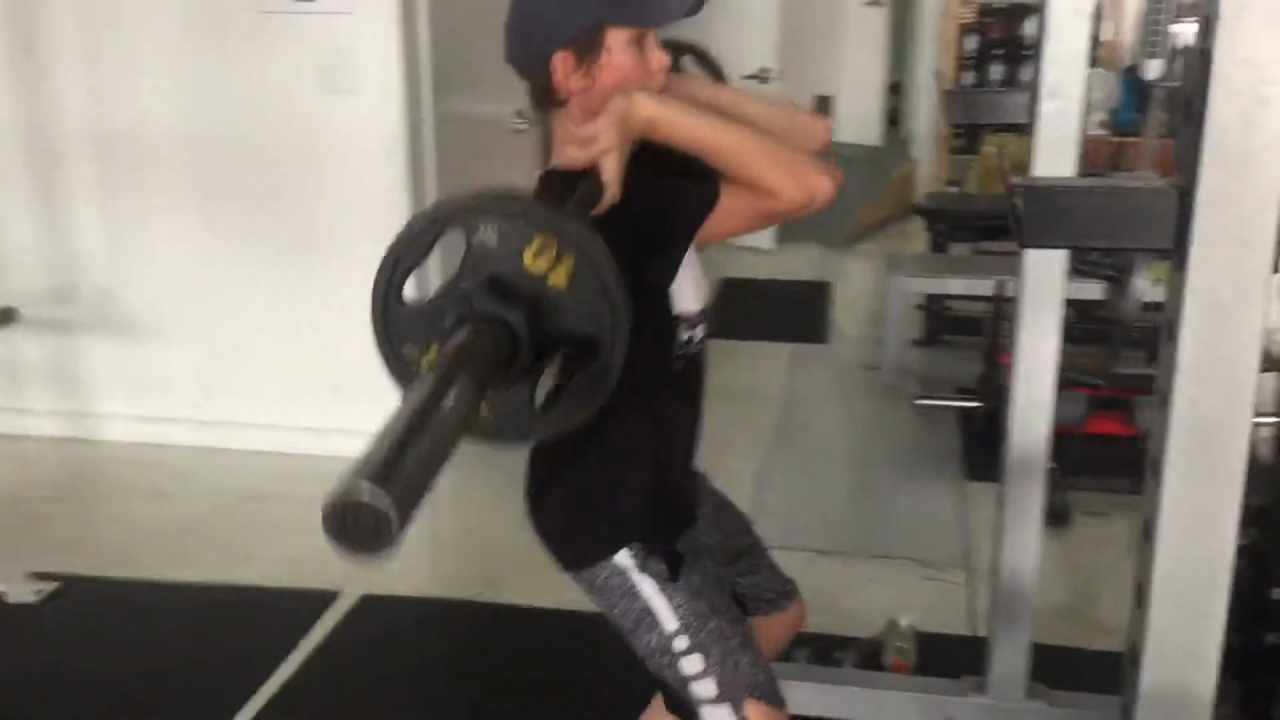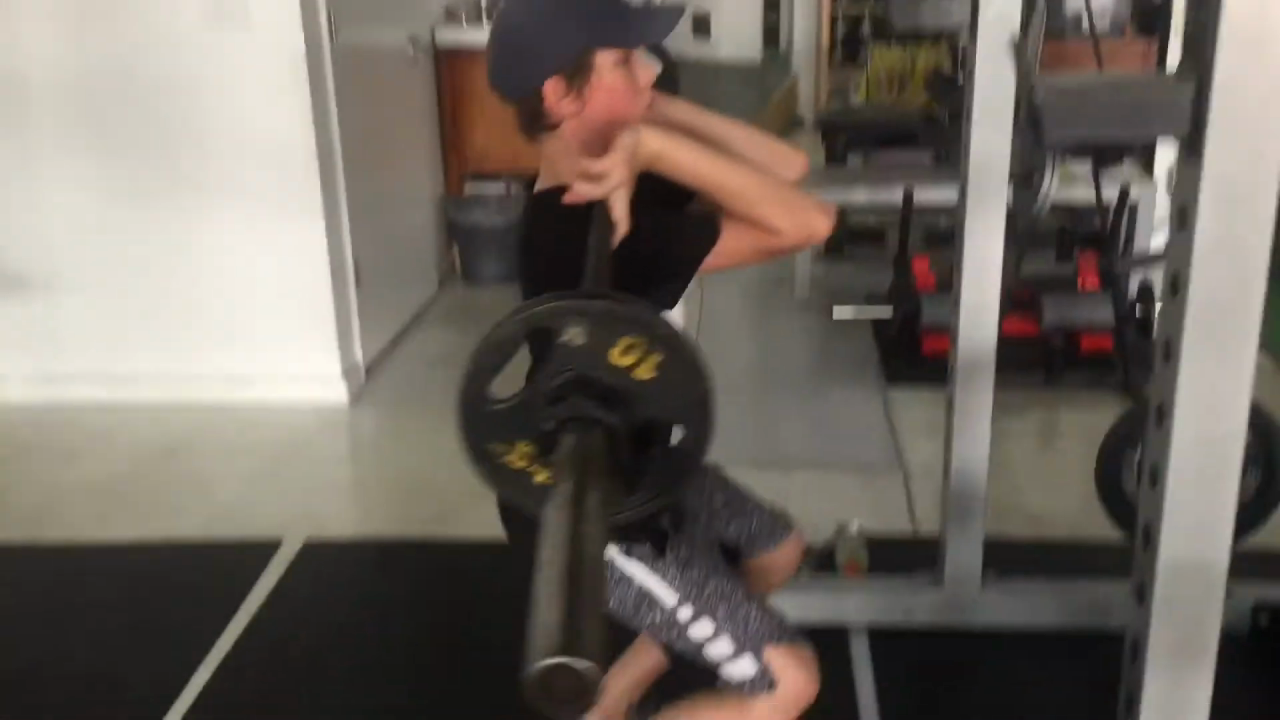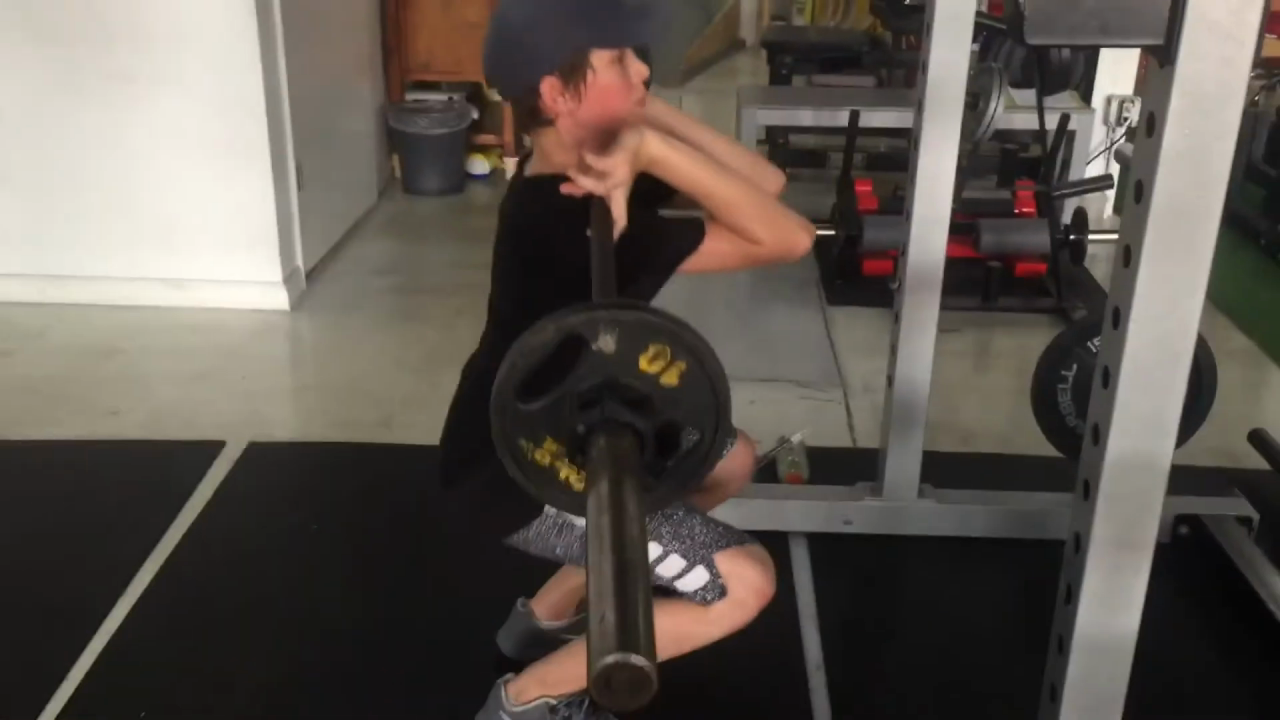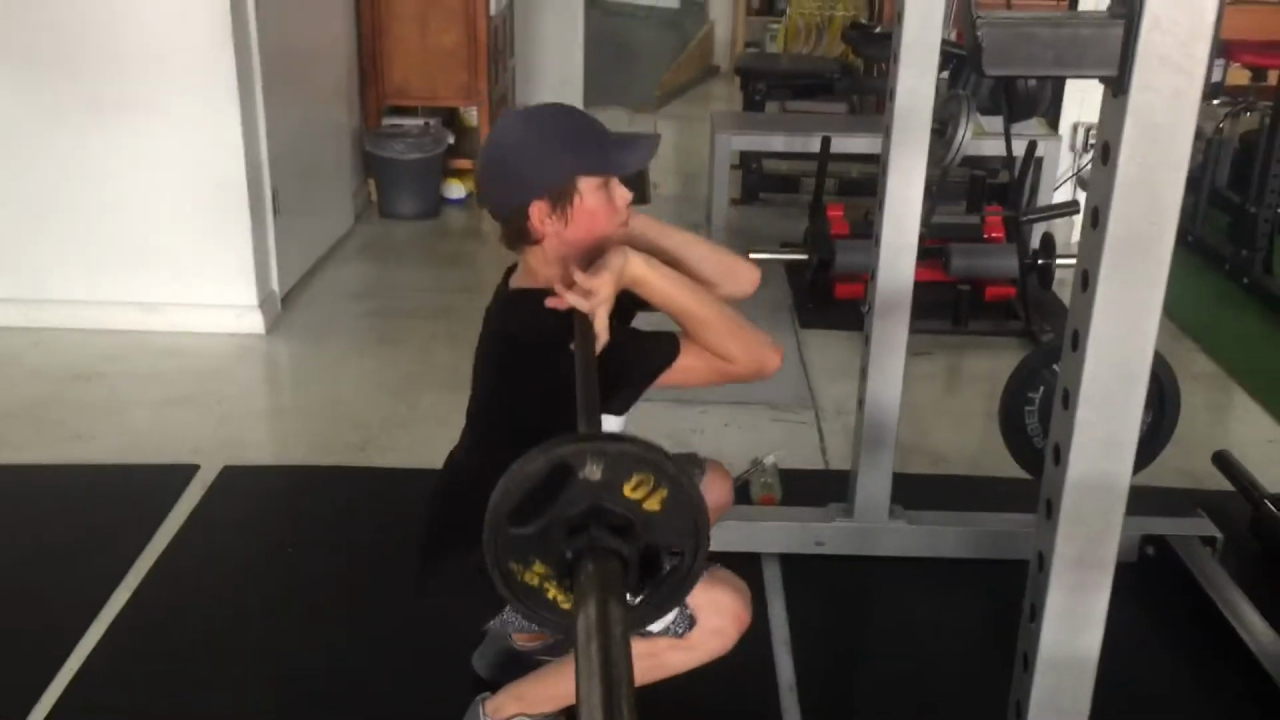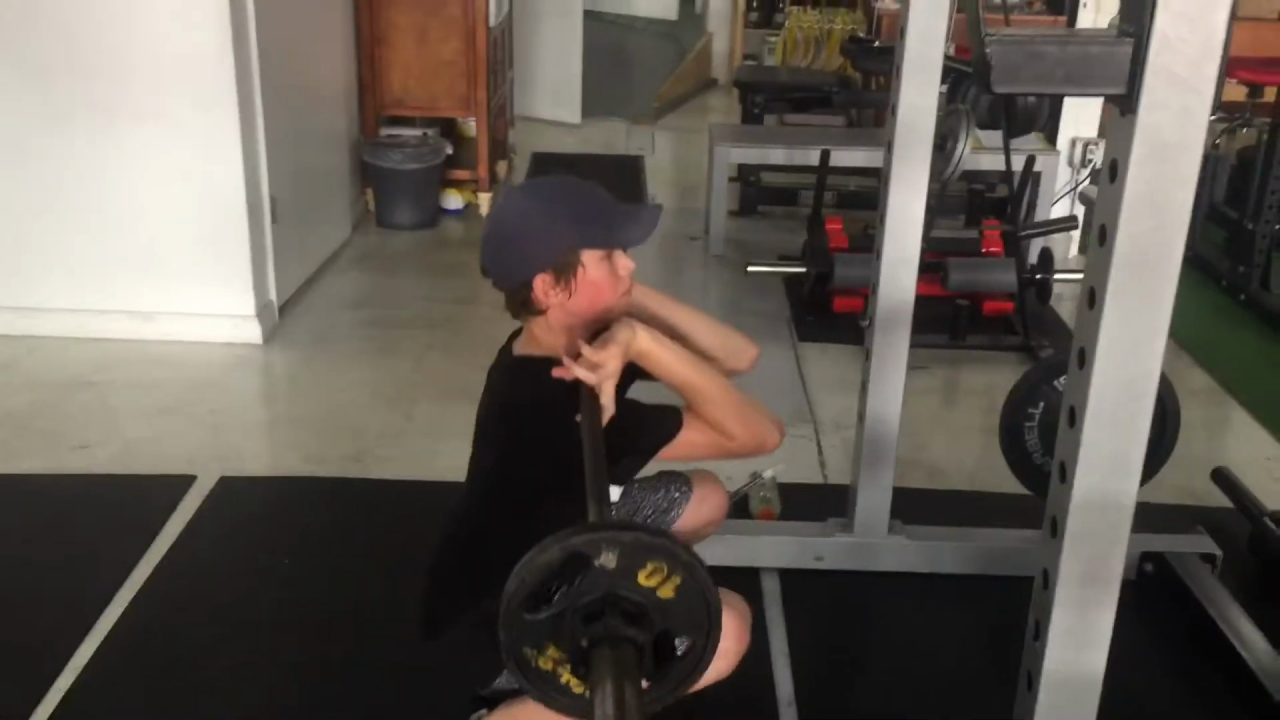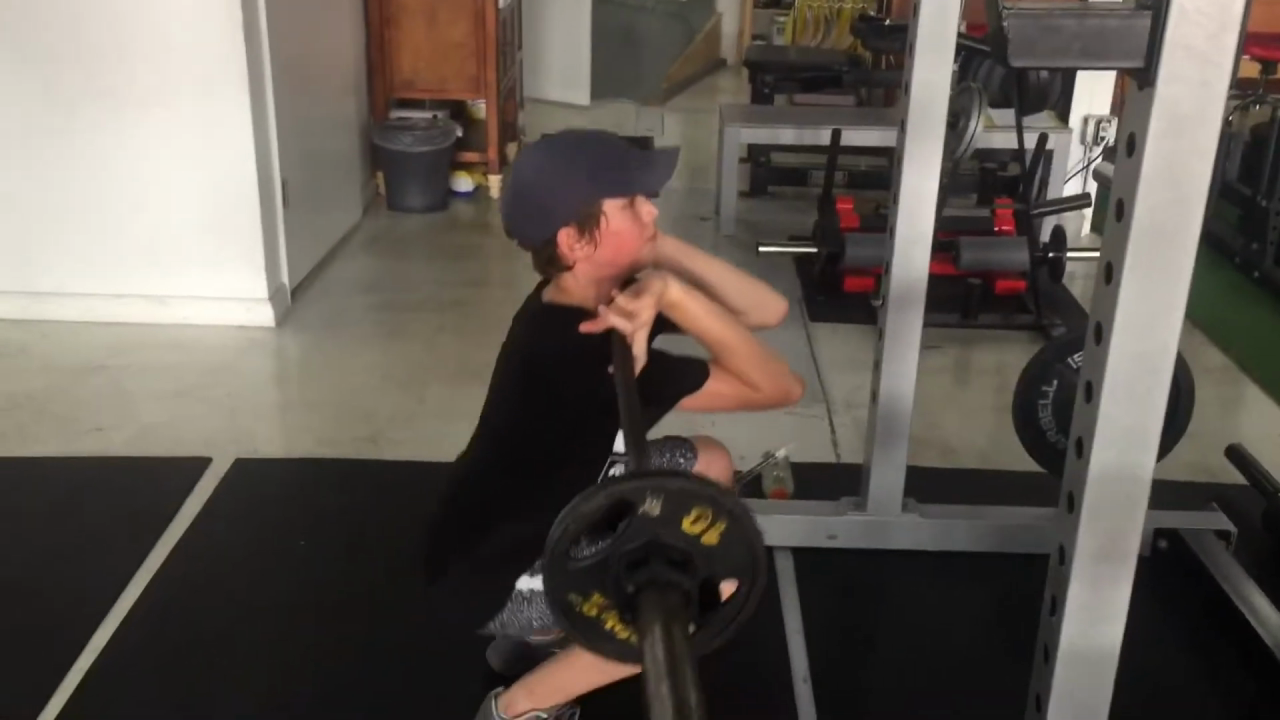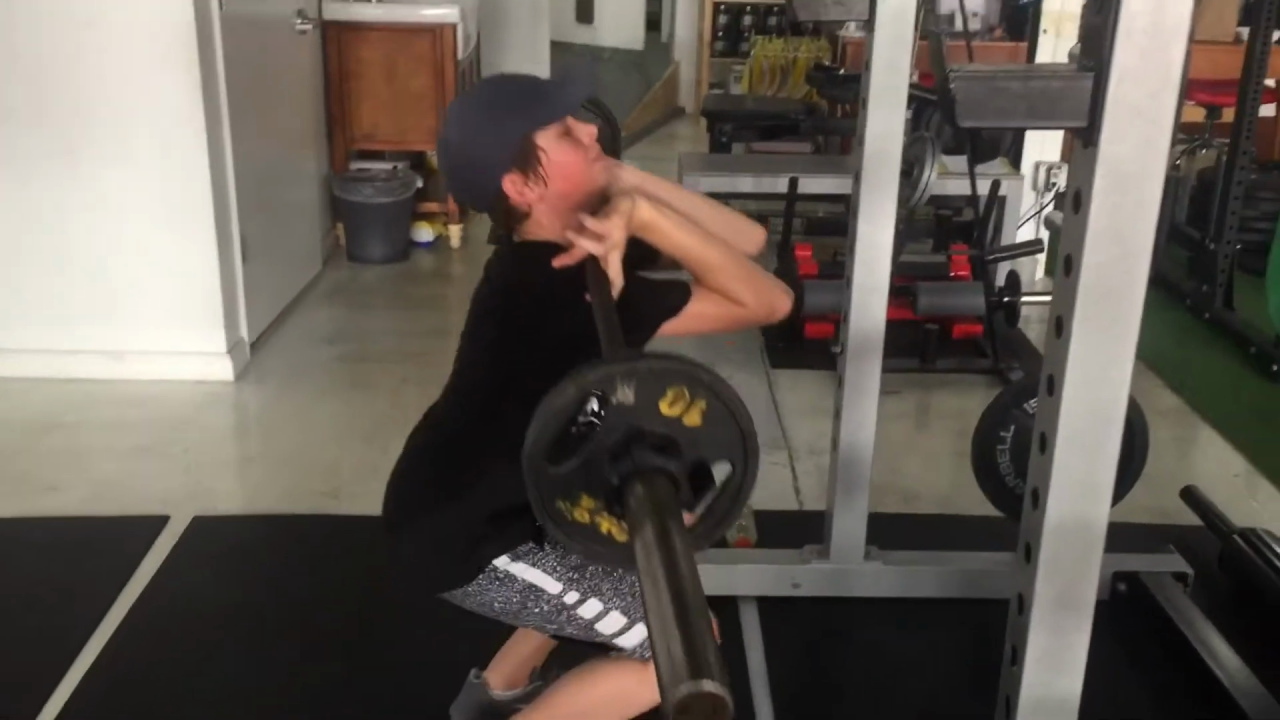
dt=0.4s
person 1, frame 1
left shoulder: (637, 174)
right shoulder: (598, 199)
left elbow: (810, 138)
right elbow: (808, 185)
left wrist: (675, 92)
right wrist: (646, 111)
left hip: (661, 480)
right hip: (612, 507)
left knee: (774, 615)
person 1, frame 2
left shoulder: (618, 189)
right shoulder: (579, 234)
left elbow: (787, 169)
right elbow: (805, 224)
left wrist: (661, 117)
right wrist: (652, 144)
left knee: (775, 549)
person 1, frame 3
left shoulder: (583, 169)
right shoulder: (564, 217)
left elbow: (764, 183)
right elbow: (785, 238)
left wrist: (650, 116)
right wrist: (650, 150)
right hip: (517, 469)
left knee: (728, 460)
right knee: (743, 581)
left ankle: (548, 612)
person 1, frame 4
left shoulder: (571, 275)
right shoulder: (548, 334)
left elbow: (740, 280)
right elbow: (757, 357)
left wrist: (630, 230)
right wrist: (636, 268)
left knee: (709, 487)
right knee: (722, 610)
left ankle: (526, 631)
person 1, frame 5
left shoulder: (576, 343)
right shoulder: (550, 404)
left elbow: (738, 355)
right elbow: (757, 434)
left wrist: (633, 301)
right wrist: (642, 342)
right hip: (487, 625)
left knee: (703, 499)
right knee: (722, 630)
person 1, frame 6
left shoulder: (604, 296)
right shoulder: (576, 352)
left elbow: (767, 309)
right elbow: (779, 386)
left wrist: (661, 252)
right wrist: (671, 293)
left hip: (536, 520)
right hip: (489, 568)
left knee: (707, 466)
right knee: (718, 590)
left ankle: (540, 628)
person 1, frame 7
left shoulder: (569, 245)
right shoulder: (554, 288)
left elbow: (746, 242)
right elbow: (766, 300)
left wrist: (627, 182)
right wrist: (642, 215)
left hip: (500, 491)
right hip: (460, 532)
